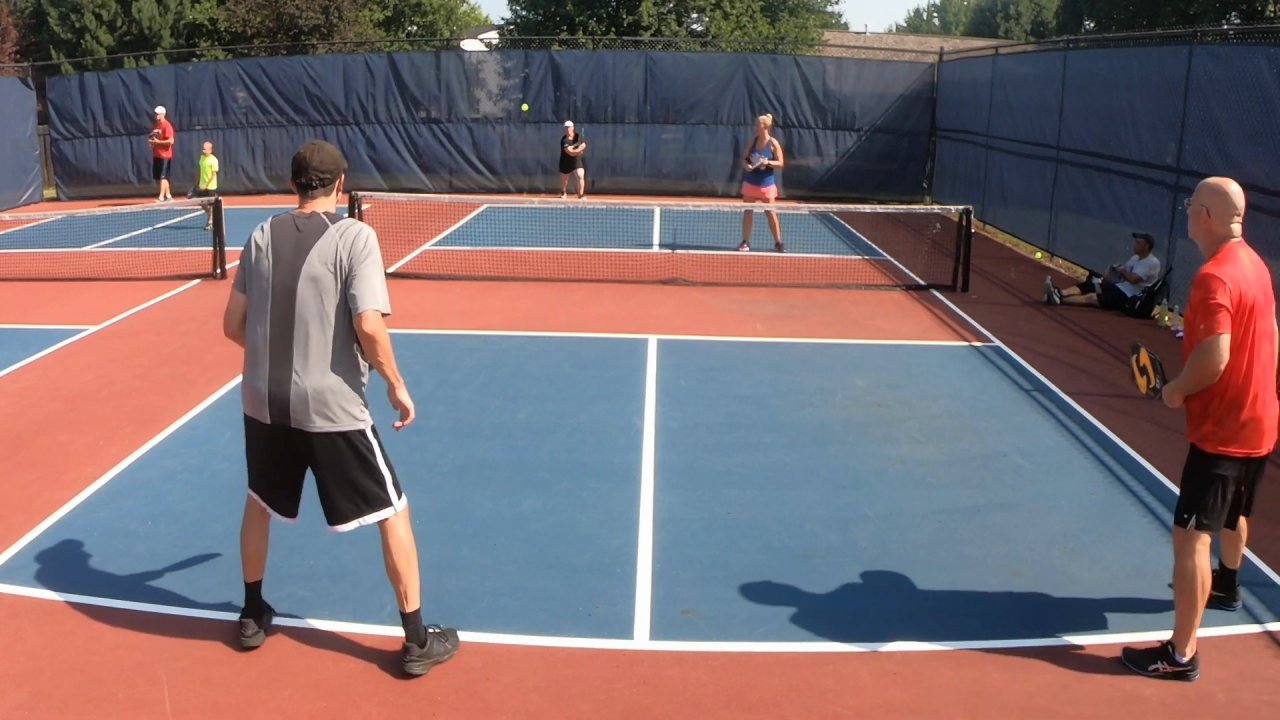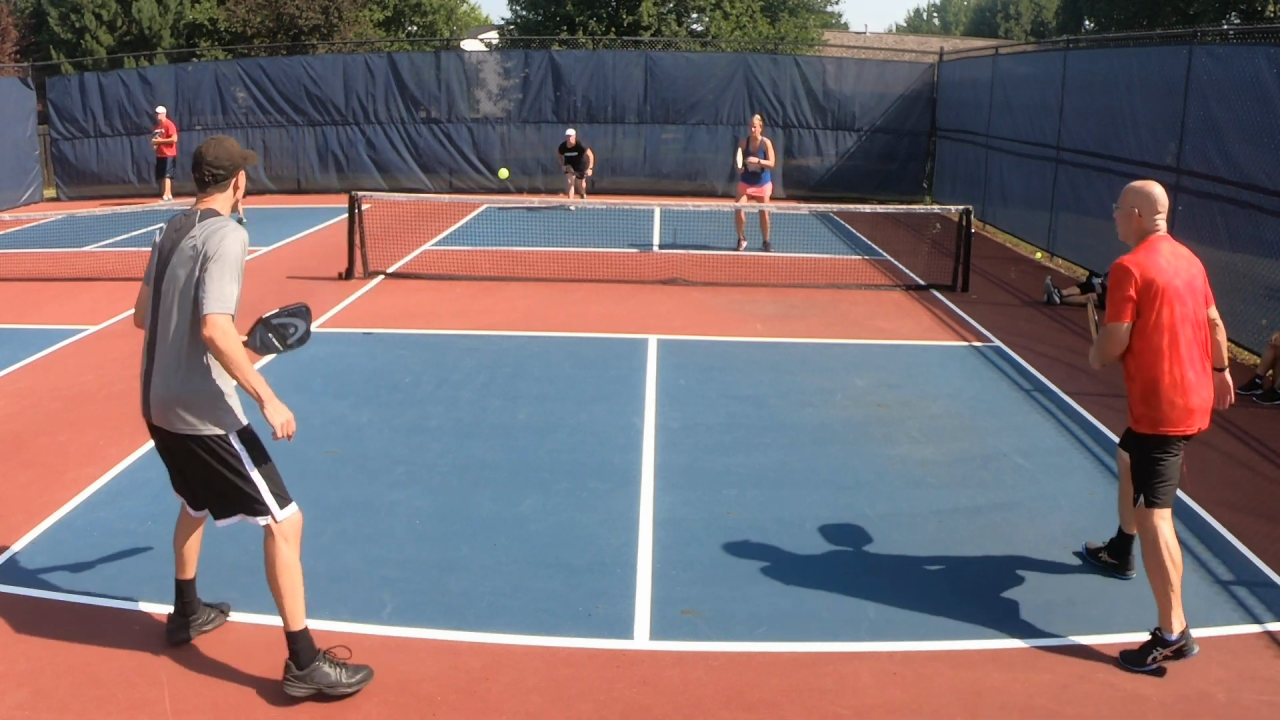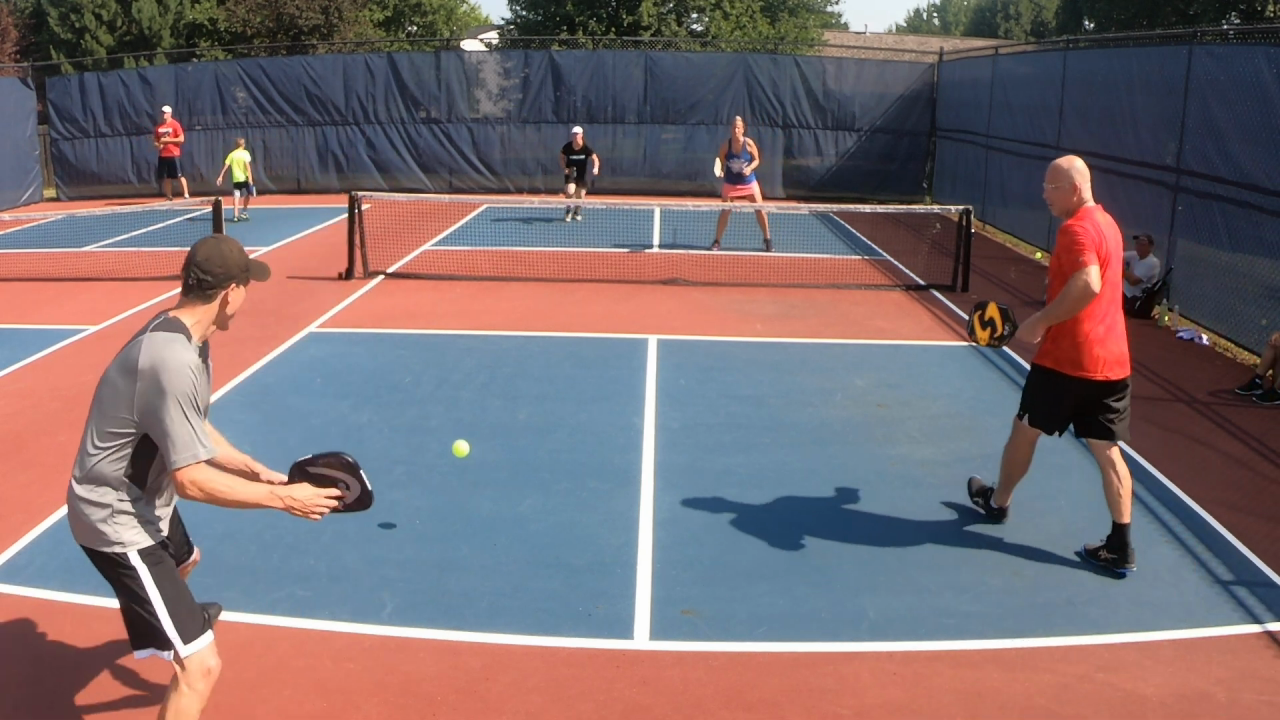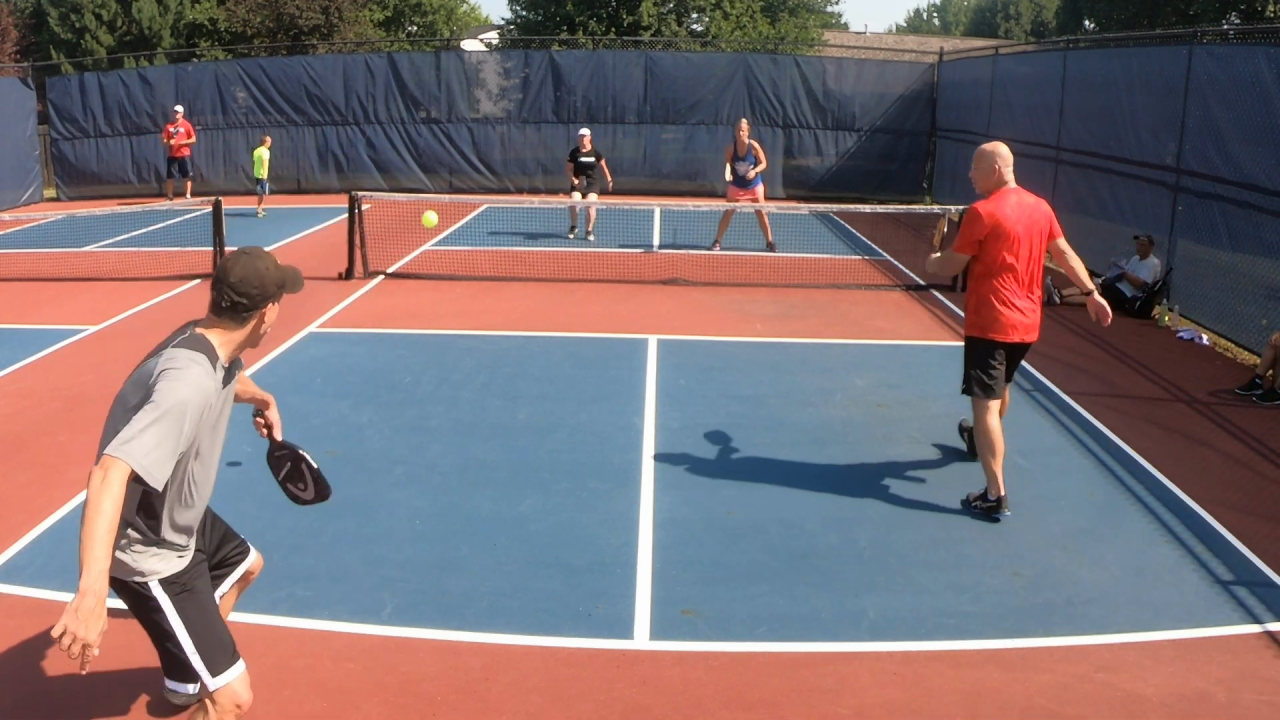
dt=0.5s
person 1, frame 1
left shoulder: (260, 238)
right shoulder: (355, 237)
left elbow: (233, 325)
right elbow: (369, 327)
right wrist: (397, 386)
left hip: (264, 402)
right hip: (331, 407)
left knee: (260, 502)
right knee: (393, 514)
left ankle: (252, 614)
right ankle: (418, 640)
person 1, frame 2
left shoulder: (170, 231)
right shoulder: (227, 236)
left elbow: (144, 317)
right elbow: (215, 329)
right wrist: (267, 398)
left hip: (160, 404)
right hip: (202, 409)
left knee: (196, 505)
right knee: (284, 522)
left ankle: (186, 613)
right ankle: (303, 662)
person 1, frame 3
left shoulder: (186, 341)
right shoulder: (173, 362)
left elbow: (195, 433)
right elbow: (189, 478)
left wrist: (266, 475)
right wrist: (282, 495)
left hip: (142, 502)
right hip: (115, 521)
left knee: (185, 557)
right knee: (202, 666)
left ankle: (175, 618)
person 1, frame 4
left shoulder: (211, 347)
right shoulder: (188, 382)
right elbow: (108, 475)
left wrist: (264, 398)
right wrist: (91, 592)
left hip: (178, 522)
right hip: (148, 555)
left knee: (246, 566)
left ankle: (187, 666)
person 2, frame 1
left shoulder: (1213, 277)
left elbow: (1213, 360)
left wrist: (1176, 391)
left hip: (1223, 428)
left knee: (1191, 537)
right knee: (1229, 513)
left ankle: (1182, 653)
right ankle: (1226, 585)
person 2, frame 2
left shoulder: (1129, 267)
right shoulder: (1188, 260)
left elbow: (1114, 343)
right elbow: (1213, 321)
left wrist: (1095, 356)
right wrist: (1220, 370)
left hip: (1160, 406)
right hip: (1193, 398)
left knee: (1153, 515)
right knee: (1129, 460)
left ankle: (1173, 633)
right ankle: (1120, 551)
person 2, frame 3
left shoulder: (1075, 229)
right shoulder: (1107, 224)
left elbow: (1088, 287)
left wrist: (1039, 323)
left hip: (1066, 358)
right hip: (1112, 360)
left knee: (1023, 432)
right knee: (1106, 450)
left ankle: (998, 502)
right ankle: (1120, 543)
person 2, frame 4
left shoulder: (981, 212)
right shoulder: (1040, 207)
left elbow: (951, 266)
right elbow: (1065, 254)
left wrist: (933, 261)
right wrist: (1091, 294)
left hip: (989, 324)
right hip: (1027, 323)
left knee: (986, 404)
right knee: (1000, 386)
left ankle: (995, 494)
right ankle: (981, 441)
